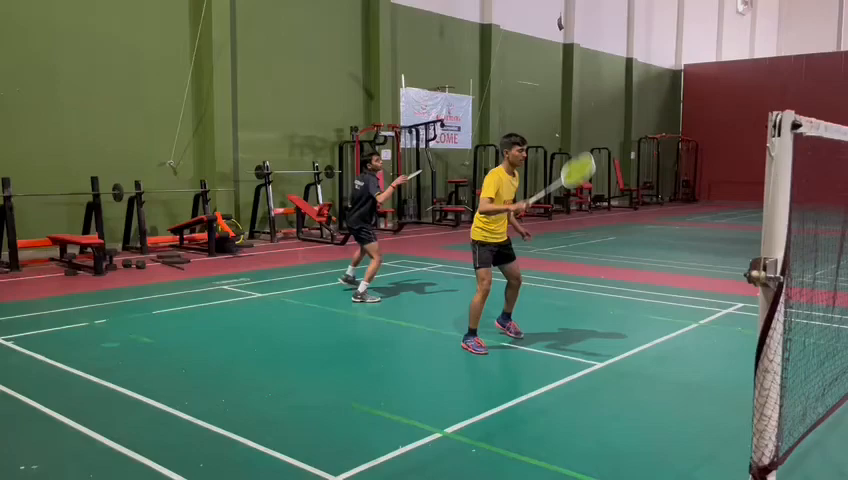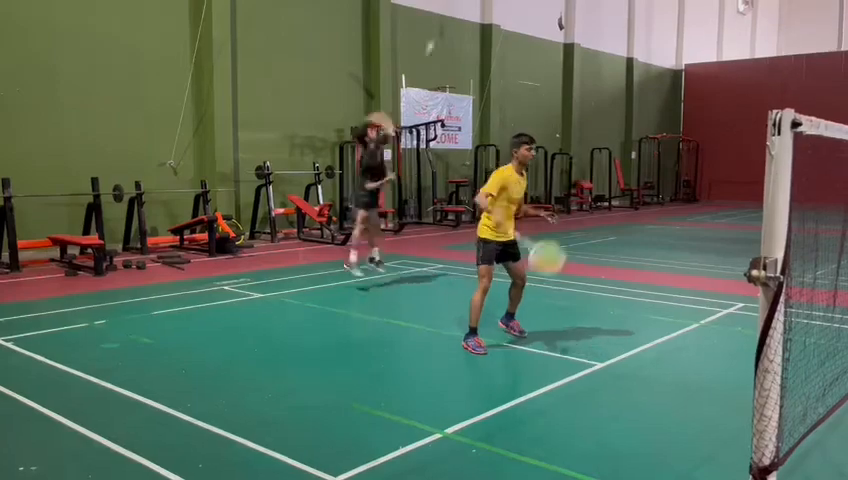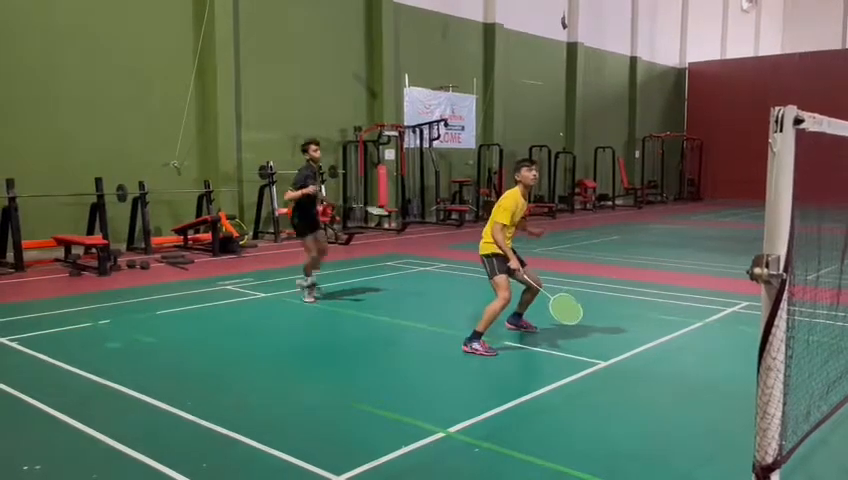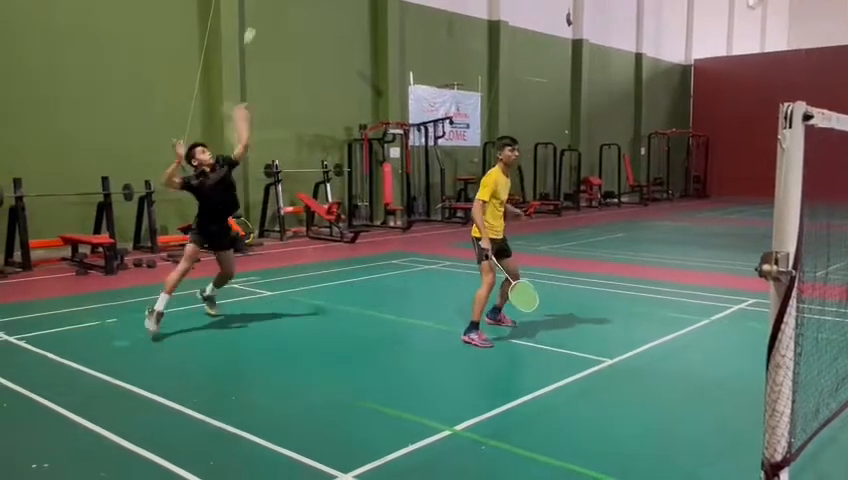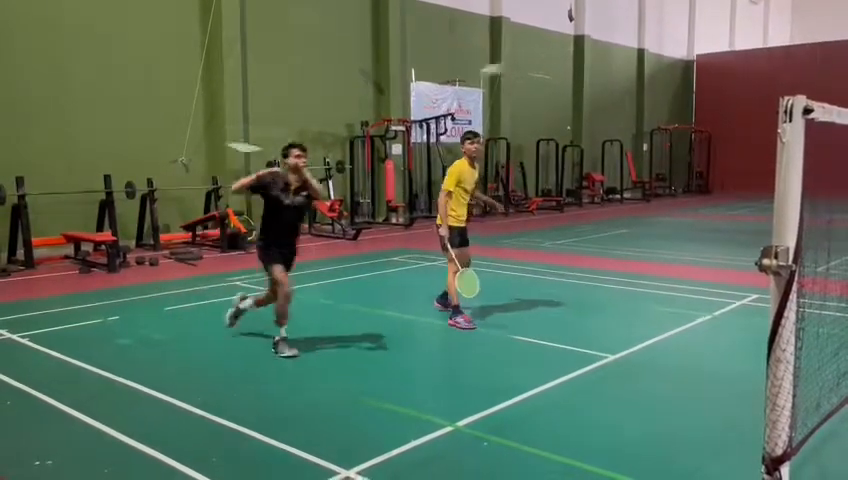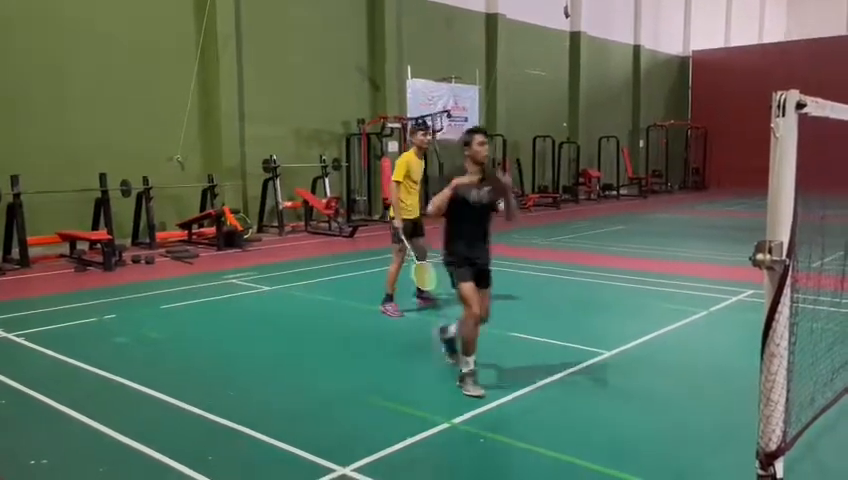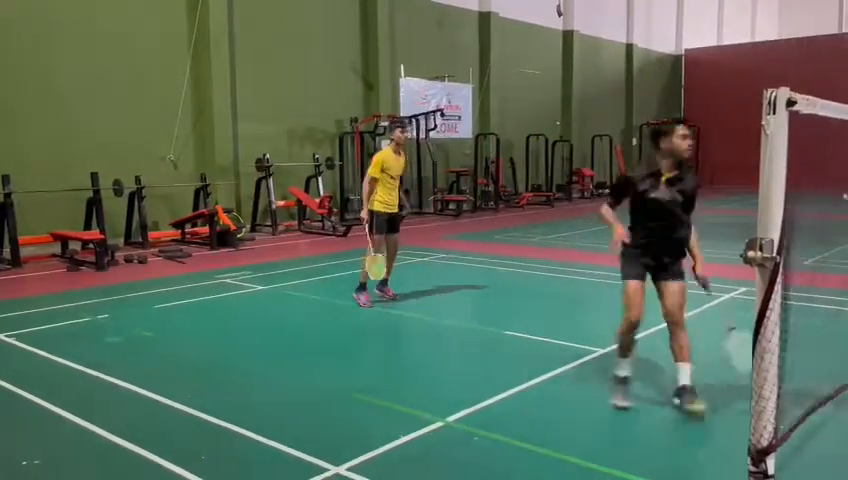
dt=0.7s
person 1, frame 1
left shoulder: (361, 178)
right shoulder: (371, 179)
right elbow: (380, 199)
right wrist: (394, 185)
left hip: (354, 222)
right hip: (361, 225)
left knee: (362, 249)
right knee: (376, 259)
left ankle: (348, 276)
right ankle: (360, 293)
person 1, frame 2
left shoulder: (375, 148)
right shoulder: (369, 158)
left elbow: (388, 135)
right elbow: (368, 186)
right wrist: (384, 181)
left hip: (371, 196)
right hip: (365, 196)
left knee: (374, 228)
right knee: (360, 227)
left ankle: (375, 258)
right ankle: (352, 262)
person 1, frame 3
left shoulder: (316, 170)
right shoulder: (304, 173)
right elbow: (288, 196)
right wrist: (306, 191)
left hip: (311, 216)
right hip: (301, 218)
left knee: (323, 250)
right knee: (313, 254)
left ankle: (309, 281)
right ankle: (307, 285)
person 1, frame 4
left shoulder: (224, 166)
right shoulder: (194, 180)
left elbow: (243, 146)
right elbow: (169, 183)
left wrist: (241, 118)
right wrist: (178, 160)
left hip: (221, 229)
right hip: (202, 229)
left knee: (228, 273)
right knee: (183, 267)
left ankle: (208, 294)
right ankle: (157, 310)
person 1, frame 5
left shoulder: (307, 187)
right shoulder: (271, 183)
left elbow: (321, 197)
right elbow: (235, 189)
left wrist: (305, 174)
right wrist: (259, 175)
left hip: (288, 248)
right hip: (269, 246)
left knee: (275, 296)
right knee: (285, 291)
left ankle: (242, 304)
right ankle: (281, 338)
person 1, frame 6
left shoulder: (492, 183)
right shoulder: (457, 181)
left elbow: (511, 216)
right elbow: (432, 211)
left wrist: (507, 190)
right wrist: (454, 185)
left hip: (480, 257)
right hip: (458, 258)
left knee: (482, 315)
right knee: (473, 312)
left ankle: (449, 332)
right ankle: (466, 372)
person 1, frame 7
left shoulder: (689, 182)
right shoulder: (637, 178)
left elbow: (686, 224)
right elbow: (606, 207)
left wrist: (698, 260)
right wrist: (616, 228)
left hip: (668, 255)
right hip: (637, 253)
left knee: (676, 318)
right knee: (632, 318)
left ankle: (684, 388)
right ankle: (621, 376)
person 2, frame 1
left shoulder: (515, 176)
right shoulder: (494, 176)
right elbow: (483, 209)
left wrist: (518, 227)
right wrist: (510, 206)
left hip: (502, 238)
right hip: (483, 238)
left knee: (515, 279)
right knee: (484, 287)
left ankle: (505, 319)
right ankle: (470, 337)
person 2, frame 2
left shoulder: (523, 177)
right shoulder: (502, 174)
right elbow: (479, 198)
left wrist: (539, 213)
right wrist: (493, 212)
left hip: (508, 236)
right hip: (489, 236)
left knee: (520, 279)
right knee: (484, 285)
left ankle: (508, 319)
right ankle: (470, 336)
person 2, frame 3
left shoulder: (524, 199)
right shoulder: (511, 198)
right elbow: (496, 232)
left wrist: (529, 230)
right wrist: (512, 259)
left hip: (506, 249)
right hip: (491, 250)
left knee: (535, 284)
right knee: (504, 295)
left ankle: (516, 319)
right ankle: (473, 340)
person 2, frame 4
left shoulder: (507, 177)
right shoulder: (492, 177)
right elbow: (476, 209)
left wrist: (511, 210)
right wrist: (484, 238)
left hip: (498, 235)
right hip: (484, 236)
left knee: (514, 275)
right knee: (489, 281)
left ankle: (495, 313)
right ankle: (472, 330)
person 2, frame 5
left shoulder: (475, 168)
right shoulder: (456, 168)
right elbow: (443, 197)
left wrist: (490, 201)
right wrist: (444, 225)
left hip: (461, 222)
right hip: (449, 224)
left knee: (464, 264)
right knee: (455, 267)
left ankle: (444, 299)
right ankle: (455, 314)
person 2, frame 6
left shoulder: (421, 160)
right shoulder: (405, 159)
right elbow: (393, 188)
right wrist: (397, 217)
left hip: (415, 215)
right hip: (401, 216)
left knee: (422, 253)
right knee: (398, 259)
left ankle: (421, 292)
right ankle: (387, 301)
person 2, frame 7
left shoulder: (402, 157)
right shoulder: (381, 156)
right elbow: (367, 183)
left wrist: (404, 202)
right wrist: (365, 209)
left hip: (393, 209)
right hip: (378, 209)
left knee: (393, 249)
right knee: (375, 249)
left ankle: (383, 285)
right ankle: (361, 289)
